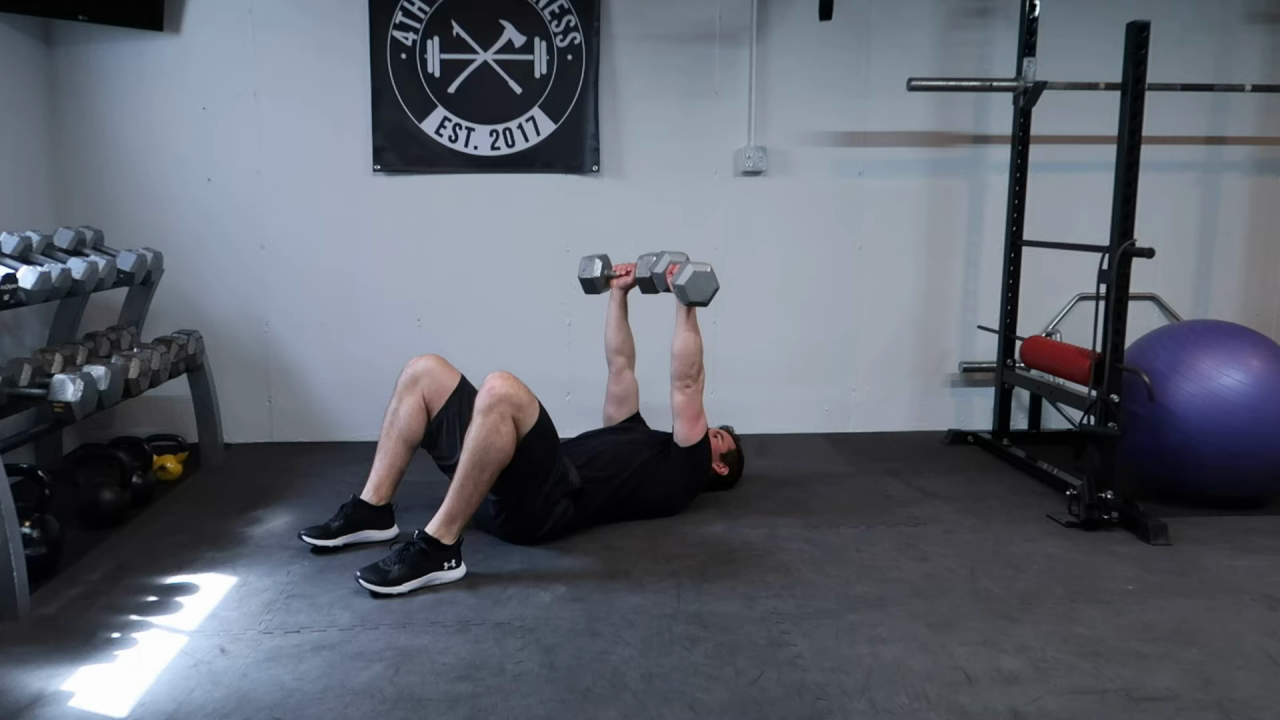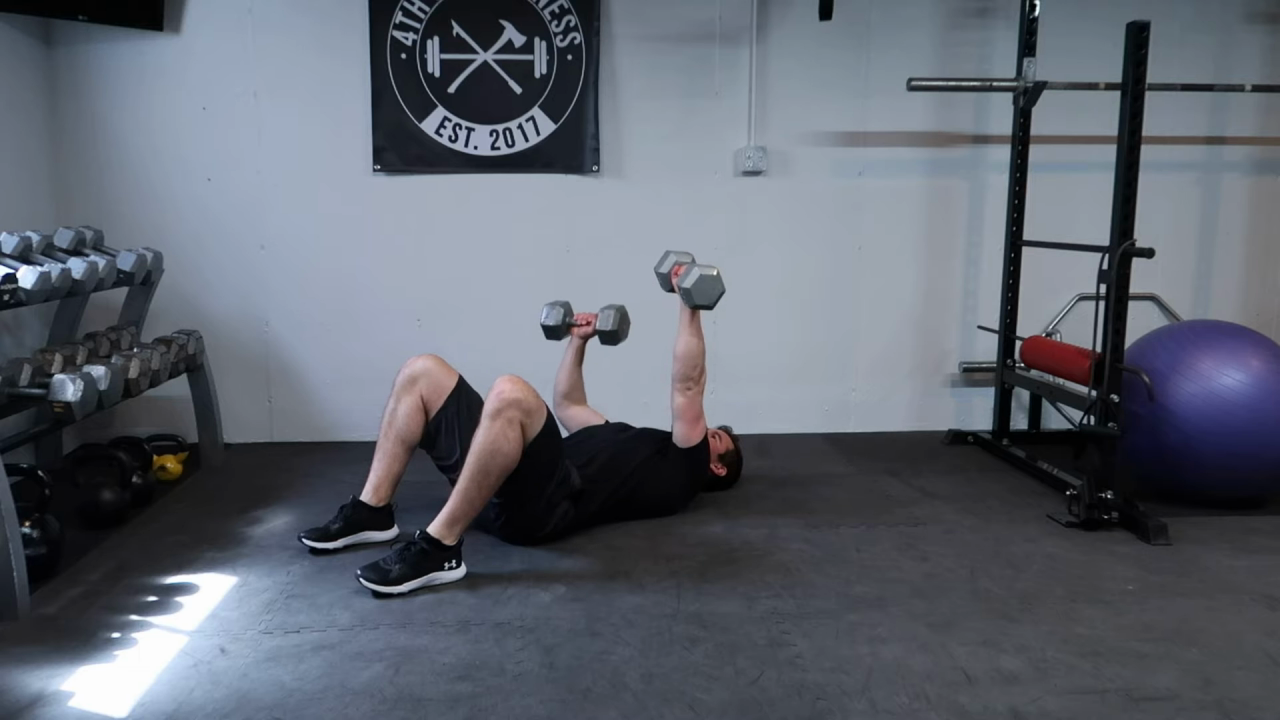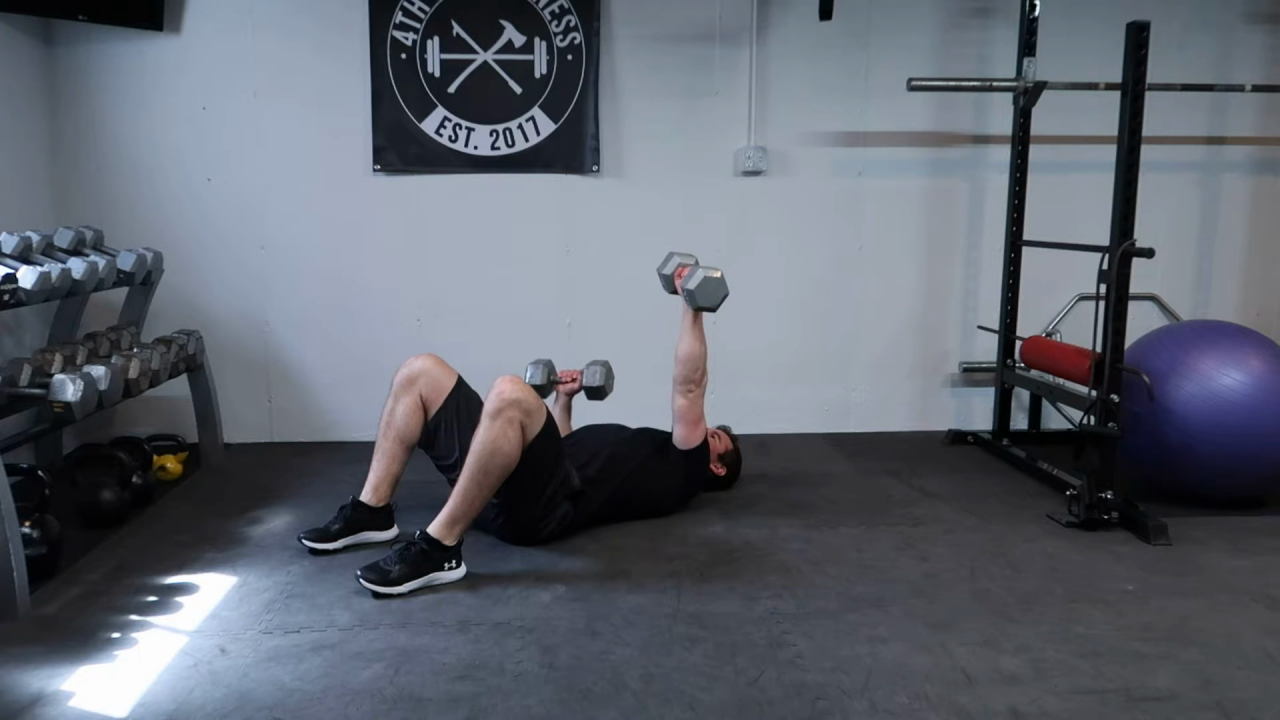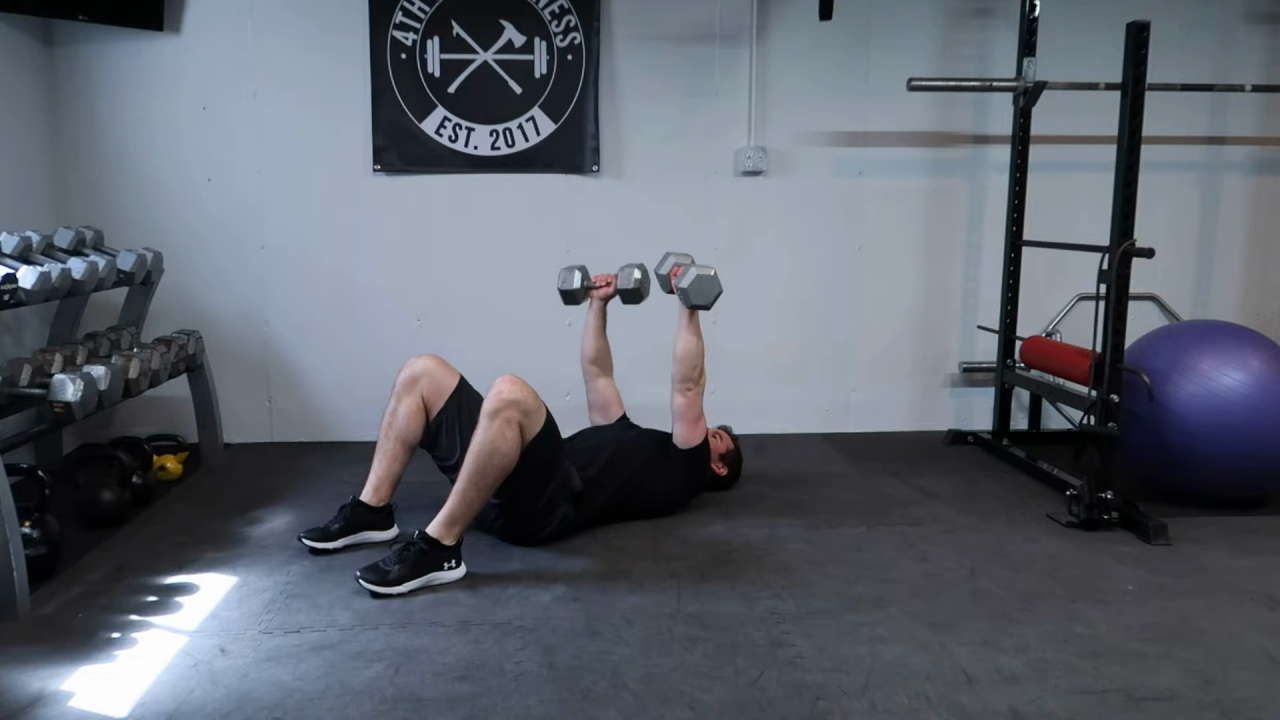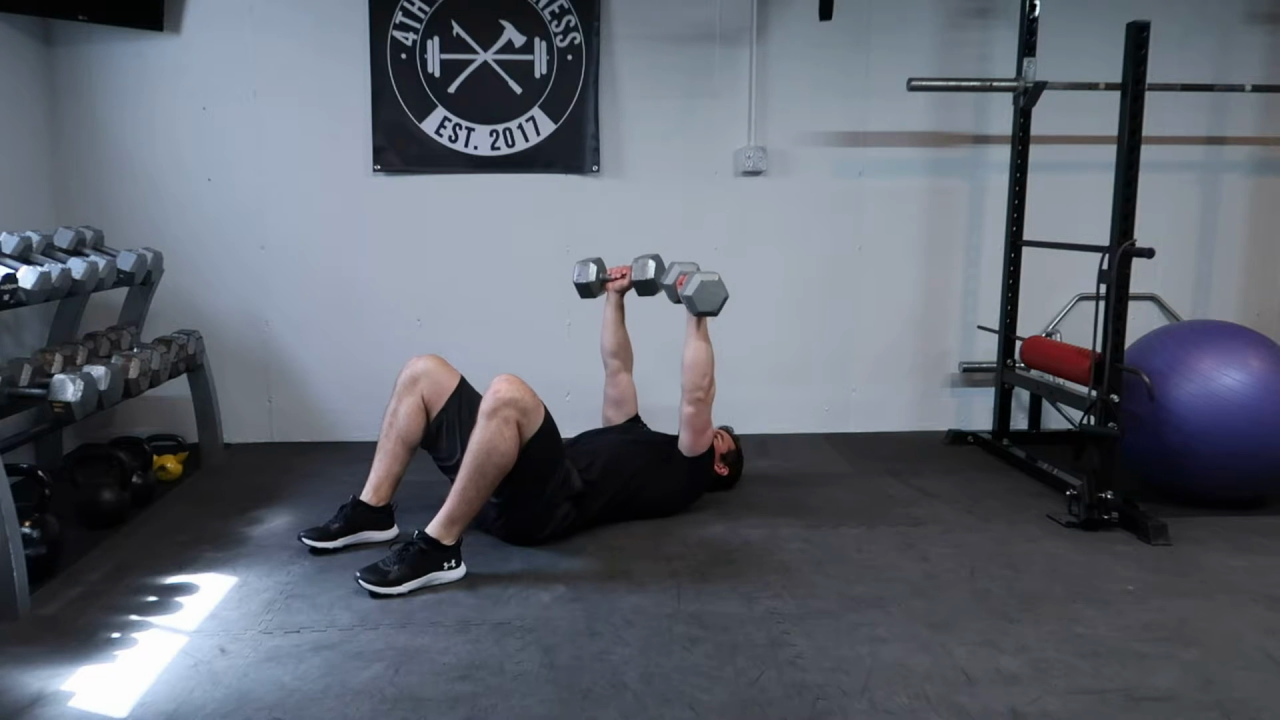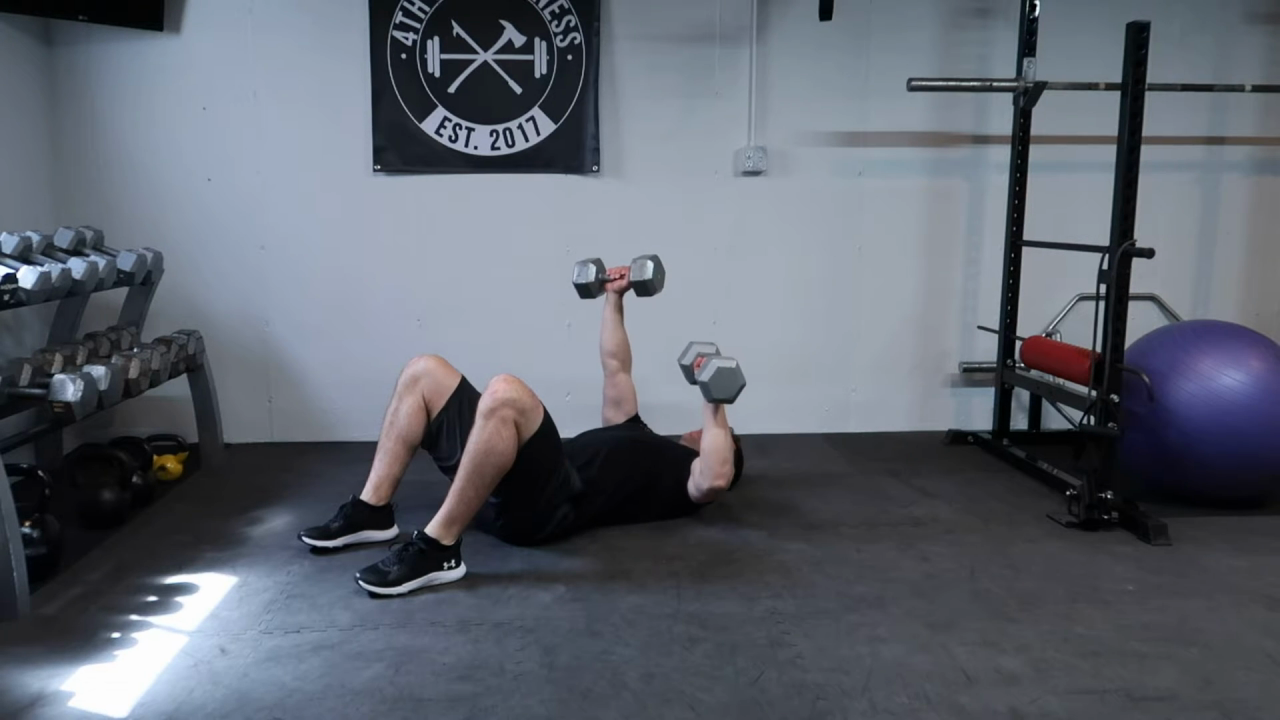
dt=0.7s
person 1, frame 1
left shoulder: (684, 469)
right shoulder: (641, 440)
left elbow: (686, 385)
right elbow: (621, 367)
left wrist: (686, 305)
right wrist: (618, 296)
left hip: (546, 500)
right hip: (505, 488)
left knee: (502, 388)
right knee: (425, 371)
left ankle: (438, 546)
right ankle: (372, 510)
person 1, frame 2
left shoulder: (683, 470)
right shoulder: (637, 444)
left elbow: (687, 388)
right elbow: (569, 404)
left wrist: (690, 307)
right wrist: (578, 342)
left hip: (544, 502)
right hip: (502, 487)
left knee: (510, 393)
right knee: (423, 371)
left ankle: (439, 546)
right ankle: (372, 510)
person 1, frame 3
left shoulder: (683, 469)
right shoulder: (641, 448)
left elbow: (688, 390)
left wrist: (692, 308)
right wrist: (563, 398)
left hip: (544, 502)
right hip: (501, 489)
left knee: (510, 392)
right knee: (421, 371)
left ankle: (438, 546)
right ankle: (372, 511)
person 1, frame 4
left shoulder: (685, 469)
right shoulder: (635, 440)
left elbow: (687, 388)
right elbow: (597, 374)
left wrist: (689, 308)
right wrist: (598, 307)
left hip: (546, 502)
right hip: (501, 487)
left knee: (508, 392)
right knee: (424, 371)
left ankle: (438, 546)
right ankle: (371, 510)
person 1, frame 5
left shoulder: (687, 471)
right shoulder: (641, 439)
left elbow: (697, 399)
right elbow: (618, 370)
left wrist: (697, 318)
right wrist: (615, 300)
left hip: (546, 502)
right hip: (502, 489)
left knee: (507, 392)
right knee: (424, 372)
left ankle: (438, 545)
right ankle: (372, 510)
person 1, frame 6
left shoulder: (687, 474)
right shoulder: (640, 439)
left elbow: (717, 480)
right elbow: (616, 369)
left wrist: (715, 405)
right wrist: (614, 299)
left hip: (545, 502)
right hip: (502, 488)
left knee: (505, 392)
right knee: (425, 371)
left ankle: (437, 546)
right ankle: (371, 510)
